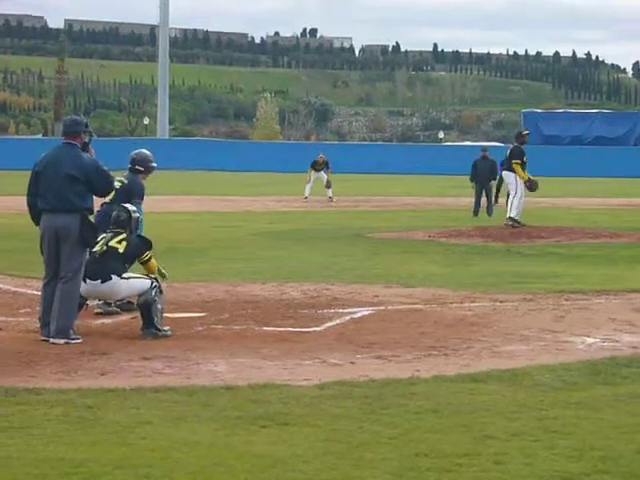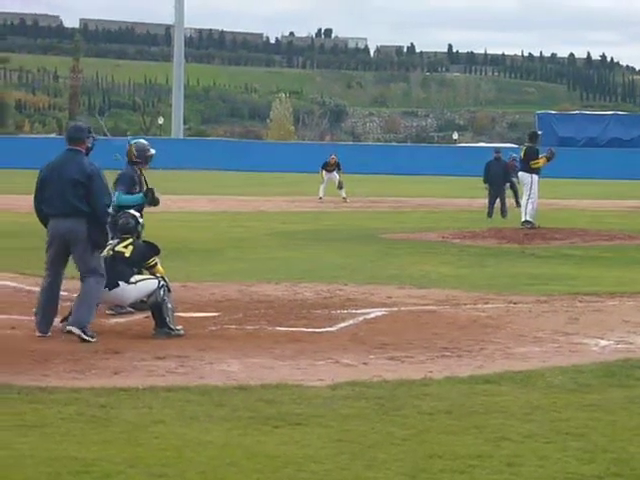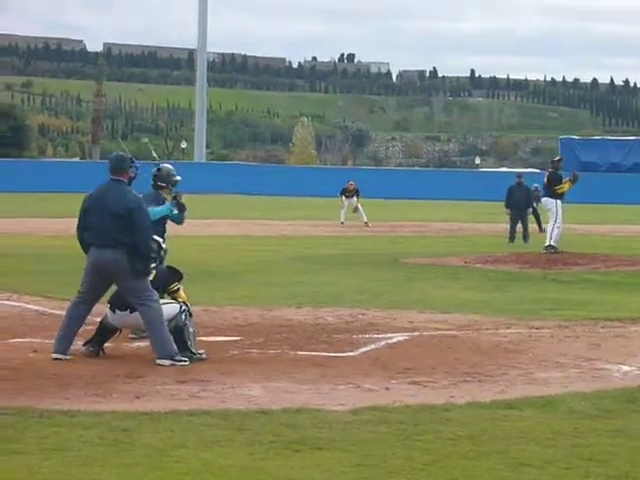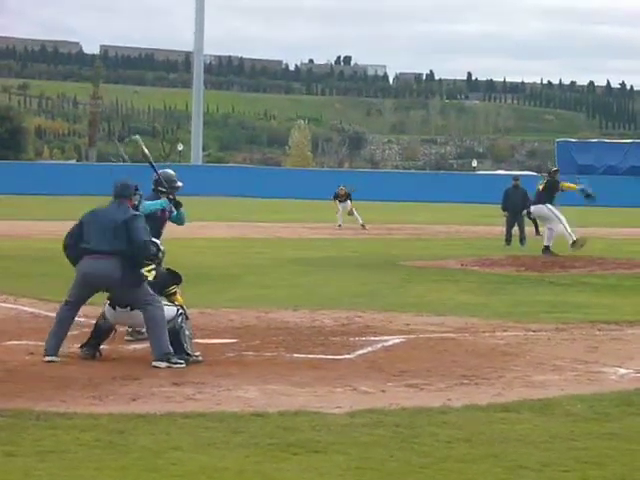
dt=1s
person 1, frame 1
left shoulder: (44, 160)
right shoulder: (86, 162)
left elbow: (32, 196)
right elbow: (106, 188)
left wrist: (40, 221)
left hip: (48, 221)
right hip: (74, 222)
left knee: (50, 275)
right knee: (70, 276)
left ankle: (46, 328)
right ankle: (61, 331)
person 1, frame 2
left shoulder: (49, 167)
right shoulder: (89, 168)
left elbow: (38, 202)
right elbow: (101, 204)
left wrist: (50, 224)
right wrist: (101, 229)
left hip: (56, 225)
right hip: (82, 226)
left knee: (52, 275)
right knee: (94, 275)
left ankle: (42, 326)
right ankle: (79, 323)
person 1, frame 3
left shoulder: (92, 196)
right shoulder: (132, 199)
left elbow: (81, 231)
right elbow: (143, 236)
right wrist: (146, 261)
left hip: (97, 256)
right hip: (124, 258)
left knee: (82, 301)
right knee: (149, 302)
left ankle: (60, 348)
right ankle: (166, 353)
person 1, frame 4
left shoulder: (92, 215)
right shoulder: (133, 216)
left elbow: (69, 243)
right elbow: (141, 245)
right wrist: (148, 257)
left hip: (87, 267)
right hip: (116, 268)
left knee: (70, 305)
right knee: (152, 304)
left ankle: (50, 351)
right ankle: (163, 356)
person 2, frame 1
left shoulder: (122, 180)
right shoulder: (137, 185)
right elbow: (137, 214)
left hip: (103, 223)
right hip: (110, 226)
left ankle: (120, 300)
right ankle: (103, 301)
person 2, frame 2
left shoulder: (138, 175)
right shoulder: (127, 174)
left elbow: (144, 198)
right elbow: (118, 199)
left wrist: (151, 198)
right wrist: (142, 197)
right ankle: (116, 303)
person 2, frame 3
left shoulder: (162, 199)
right shoulder: (151, 197)
left elbow: (178, 220)
right elbow: (148, 215)
left wrist: (180, 210)
right wrist: (170, 206)
right ankle: (138, 327)
person 2, frame 4
left shoulder: (165, 206)
right shoulder: (150, 200)
left elbow: (180, 221)
right elbow: (142, 209)
left wrist: (178, 208)
right wrist: (165, 202)
right ankle: (133, 329)
person 3, frame 1
left shoulder: (102, 237)
right shoulder: (136, 241)
right elbow: (153, 269)
right wrist: (144, 251)
left hip: (87, 286)
right hip: (111, 284)
left knee: (80, 287)
right knee: (152, 285)
right ankle: (152, 328)
person 3, frame 2
left shoulder: (110, 244)
right shoulder: (141, 247)
right elbow: (160, 274)
right hip: (119, 290)
right knee: (160, 283)
right ankle: (165, 328)
person 3, frame 3
right shoulder: (164, 272)
right elbow: (181, 299)
left hip: (116, 315)
right knee: (181, 309)
left ankle: (93, 346)
right ankle: (187, 352)
person 3, frame 4
right shoulder: (163, 274)
right elbow: (178, 302)
left hip: (114, 313)
right hip: (140, 312)
left knee: (107, 313)
right knee: (178, 312)
left ankle: (89, 348)
right ankle: (183, 354)
